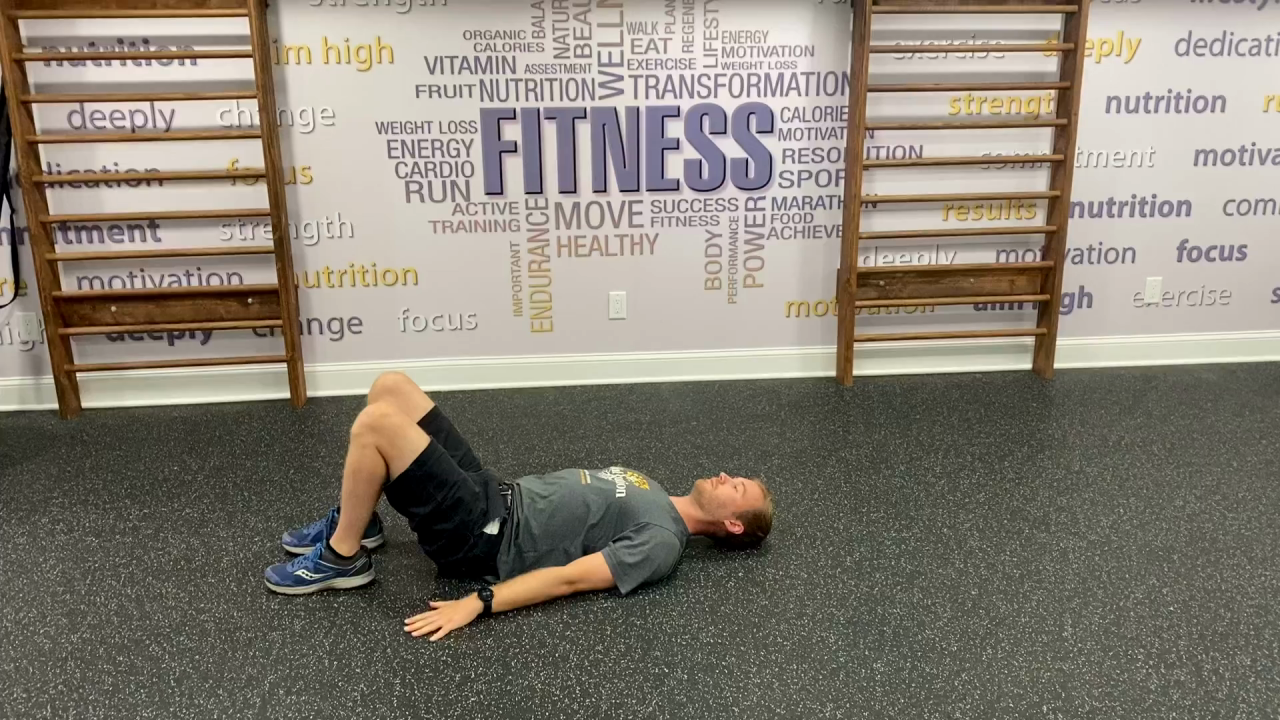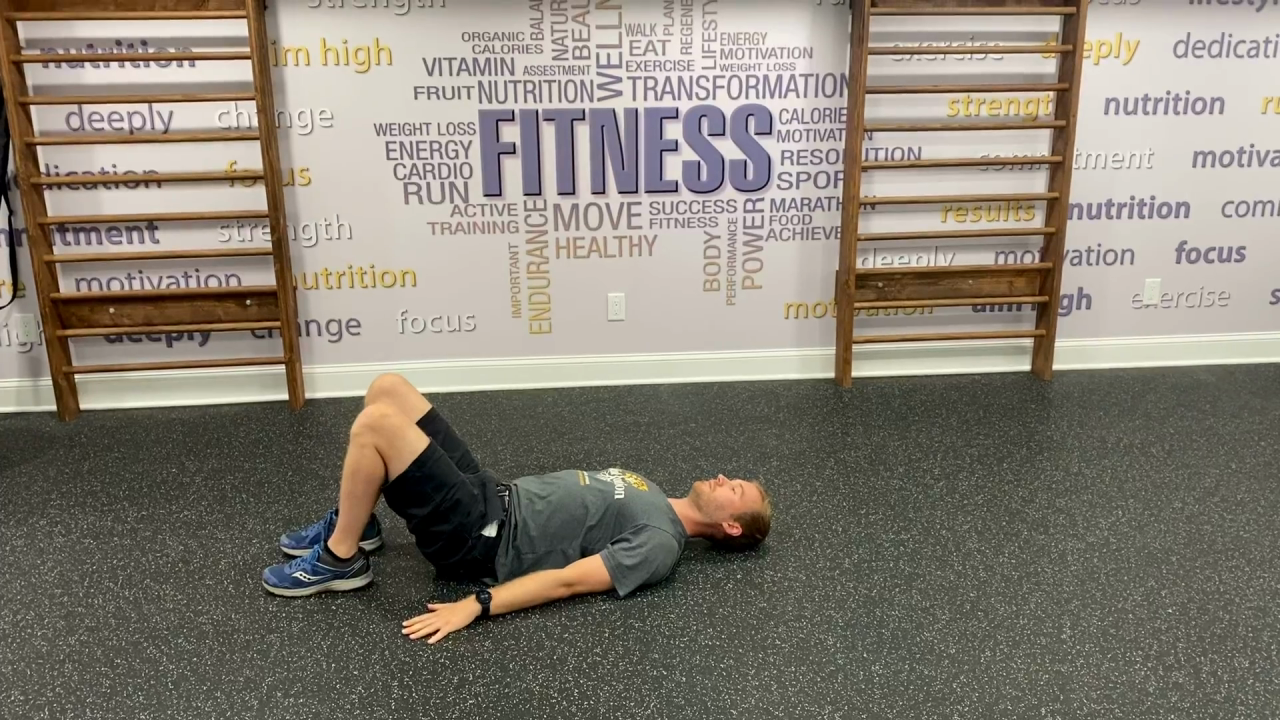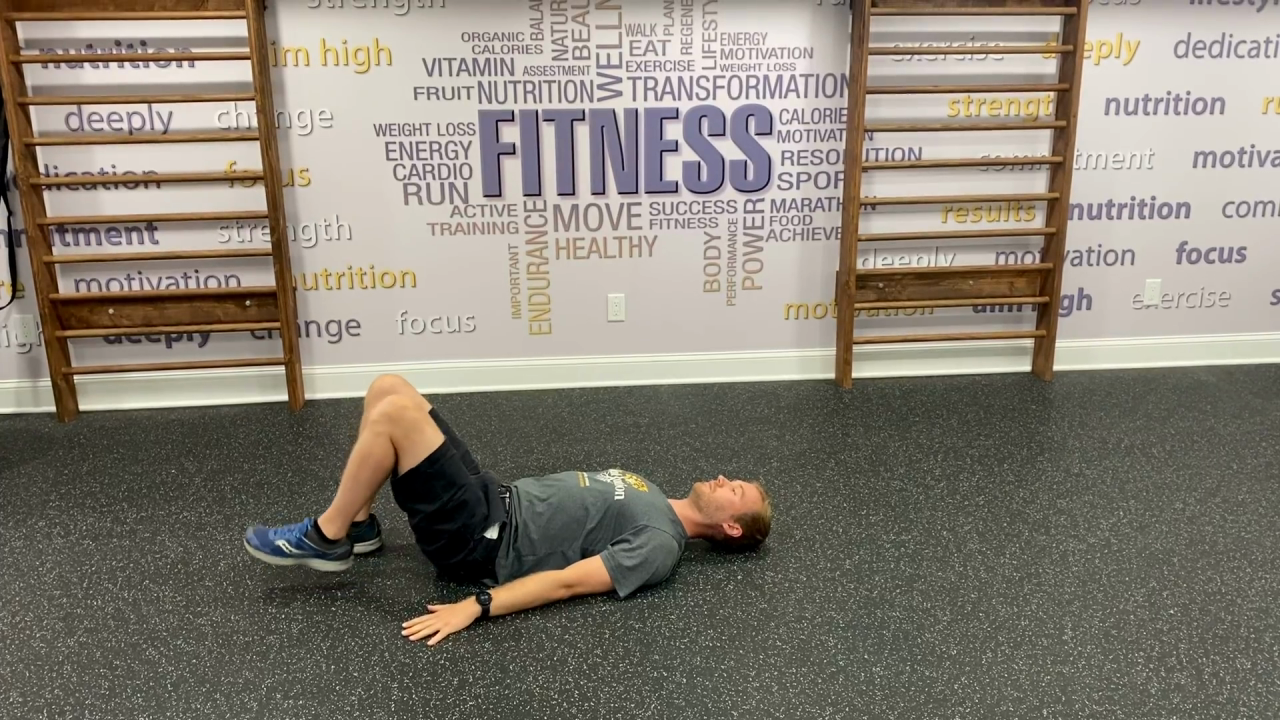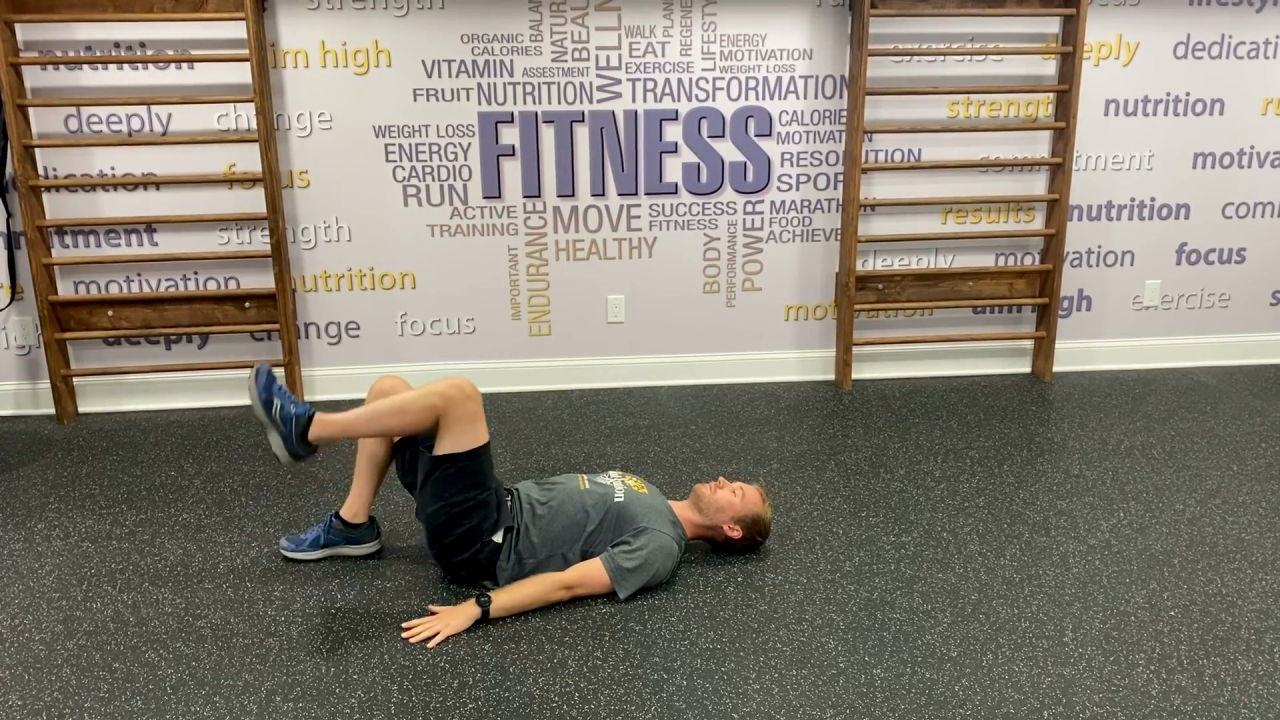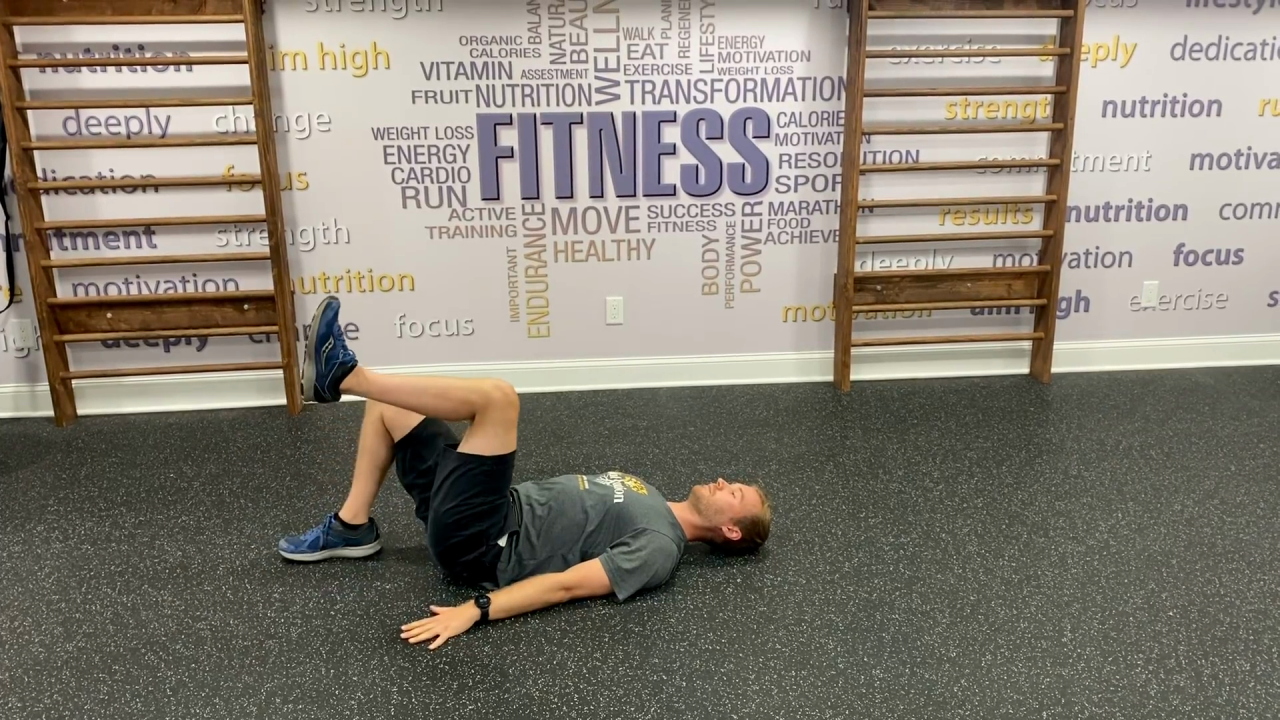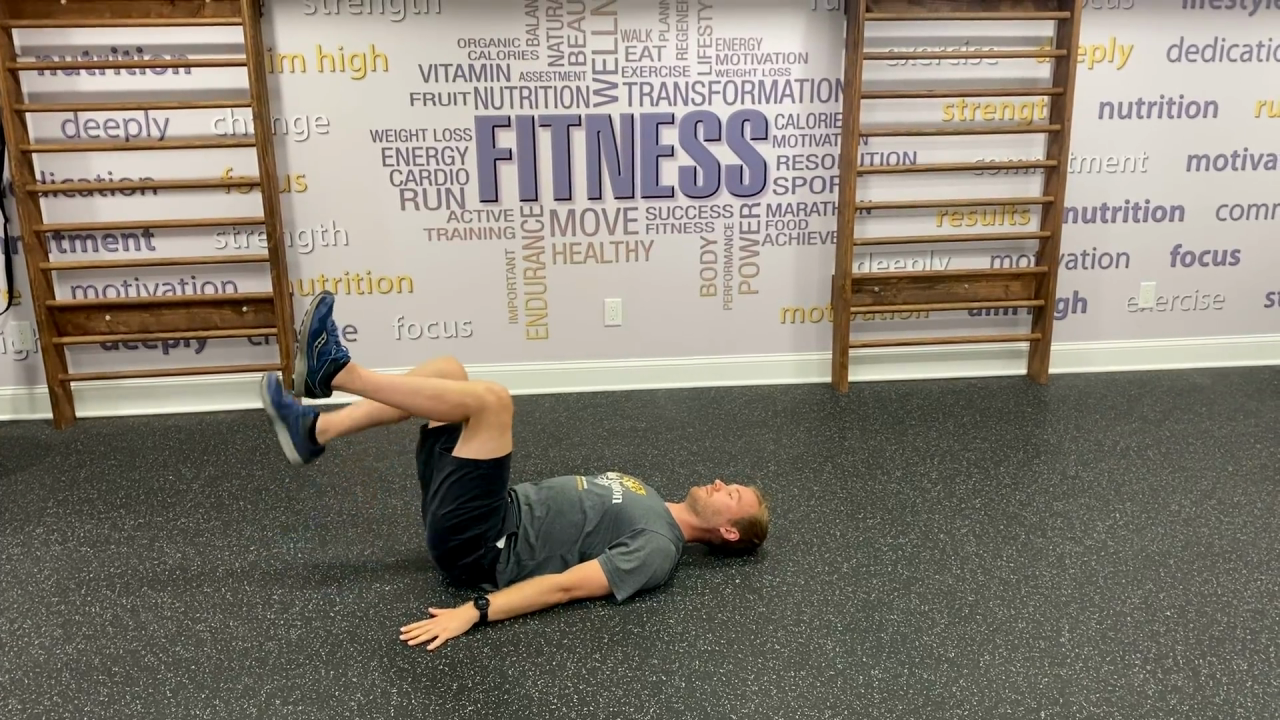
dt=0.5s
person 1, frame 1
left shoulder: (660, 541)
right shoulder: (651, 494)
left elbow: (570, 578)
left wrist: (478, 602)
left hip: (480, 538)
right hip: (495, 497)
left knee: (376, 423)
right knee: (391, 387)
left ankle: (342, 557)
right ankle: (355, 521)
person 1, frame 2
left shoulder: (659, 542)
right shoulder: (647, 494)
left elbow: (567, 581)
left wrist: (476, 605)
left hip: (477, 541)
right hip: (492, 497)
left knee: (375, 426)
right knee: (387, 389)
left ankle: (339, 559)
right ankle: (354, 523)
person 1, frame 3
left shoulder: (659, 544)
right shoulder: (648, 498)
left elbow: (569, 581)
left wrist: (475, 605)
left hip: (476, 542)
right hip: (495, 501)
left knee: (398, 413)
right knee: (388, 388)
left ankle: (326, 539)
right ankle: (355, 524)
person 1, frame 4
left shoulder: (659, 546)
right shoulder: (646, 497)
left elbow: (568, 584)
left wrist: (474, 608)
left hip: (478, 544)
right hip: (502, 505)
left knee: (458, 393)
right knee: (387, 389)
left ankle: (309, 429)
right ankle: (352, 525)
person 1, frame 5
left shoulder: (658, 546)
right shoulder: (645, 497)
left elbow: (567, 585)
left wrist: (475, 610)
left hip: (478, 546)
right hip: (503, 510)
left knee: (498, 396)
right knee: (385, 401)
left ankle: (342, 377)
right ankle: (351, 527)
person 1, frame 6
left shoulder: (656, 548)
right shoulder: (642, 500)
left elbow: (566, 585)
left wrist: (472, 613)
left hip: (474, 548)
right hip: (499, 511)
left knee: (492, 400)
right knee: (447, 370)
left ankle: (337, 373)
right ankle: (315, 432)
